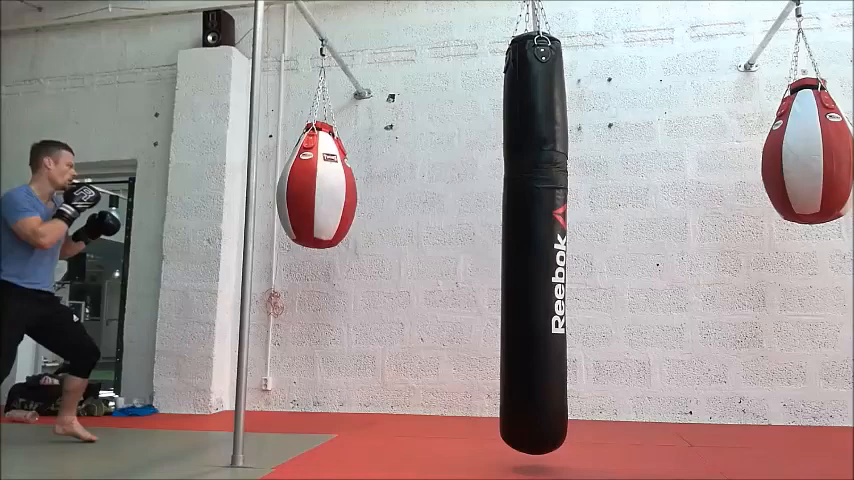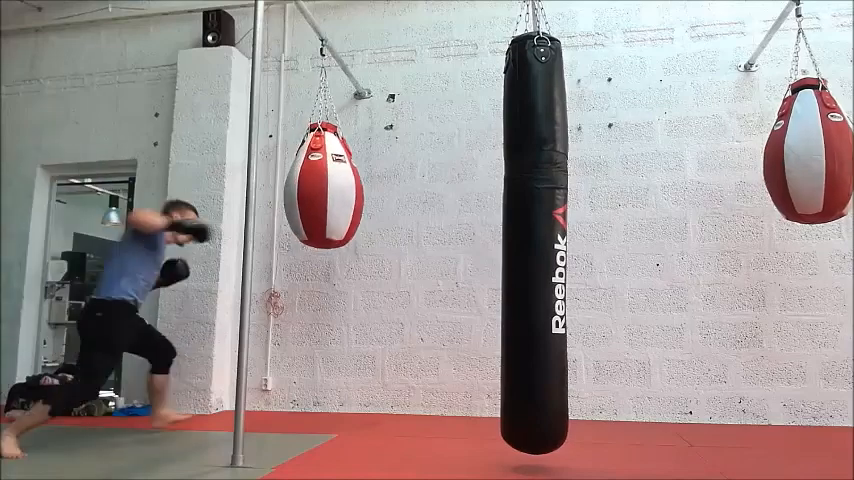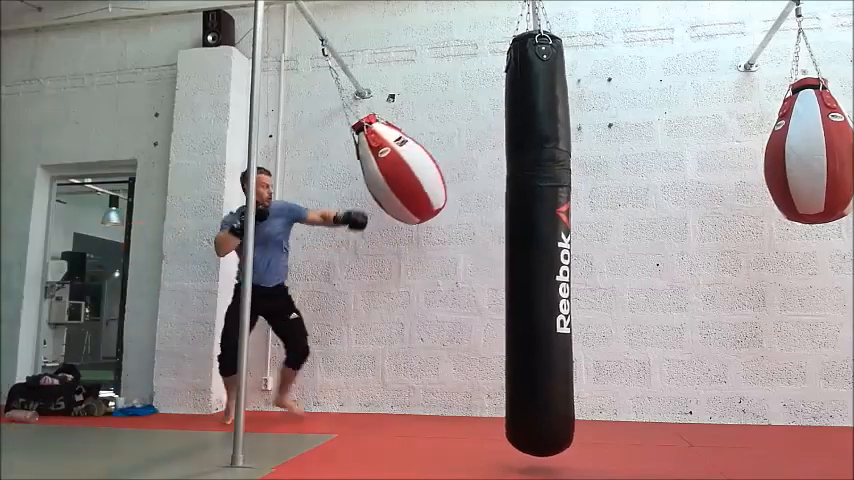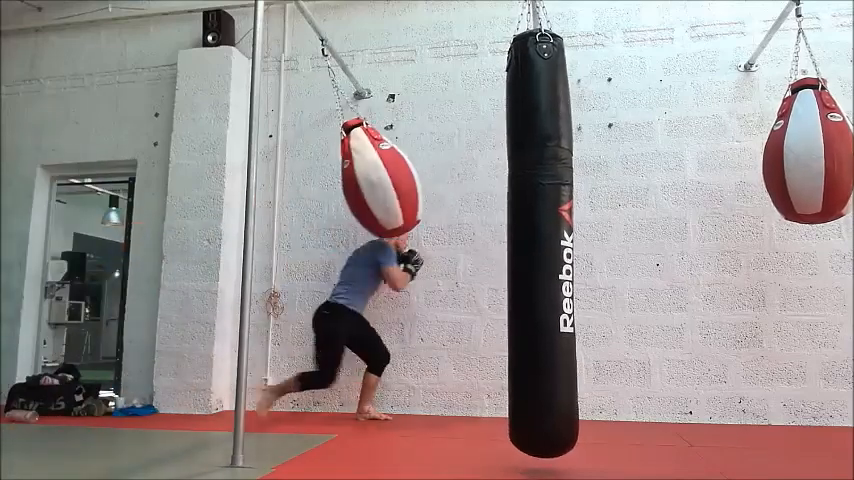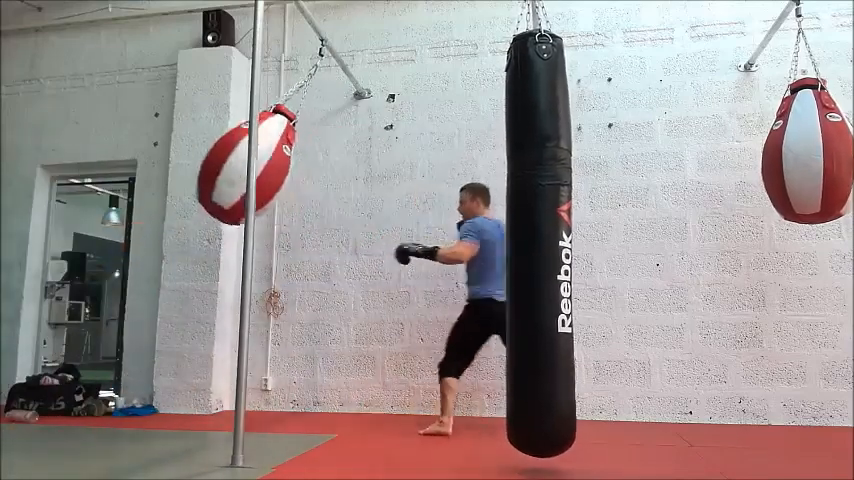
dt=0.5s
person 1, frame 1
left shoulder: (55, 203)
left elbow: (64, 250)
right elbow: (42, 238)
left wrist: (88, 233)
right wrist: (71, 209)
left hip: (44, 299)
left knee: (86, 353)
left ankle: (67, 419)
person 1, frame 2
left shoulder: (152, 241)
right shoulder: (148, 237)
right elbow: (140, 218)
left wrist: (158, 279)
right wrist: (178, 225)
left hip: (117, 316)
right hip: (106, 314)
left knee: (164, 352)
right knee: (84, 387)
left ankle: (160, 413)
person 1, frame 3
left shoulder: (284, 210)
right shoulder: (233, 219)
left elbow: (320, 217)
right elbow: (222, 250)
left wrist: (344, 218)
right wrist: (244, 224)
left hip: (277, 292)
right hip: (248, 293)
left knee: (298, 347)
right knee: (229, 350)
left ankle: (282, 396)
right ankle: (232, 405)
person 1, frame 4
left shoulder: (380, 251)
right shoulder: (382, 248)
right elbow: (397, 284)
left wrist: (406, 263)
right wrist: (412, 268)
left hip: (351, 317)
right hip: (334, 315)
left knee: (380, 357)
right knee: (325, 376)
left ankle: (364, 408)
right ankle: (273, 392)
person 1, frame 5
right shoulder: (506, 229)
left elbow: (457, 255)
left wrist: (420, 250)
left hip: (483, 309)
right hip: (507, 309)
left knee: (451, 364)
left ankle: (444, 421)
